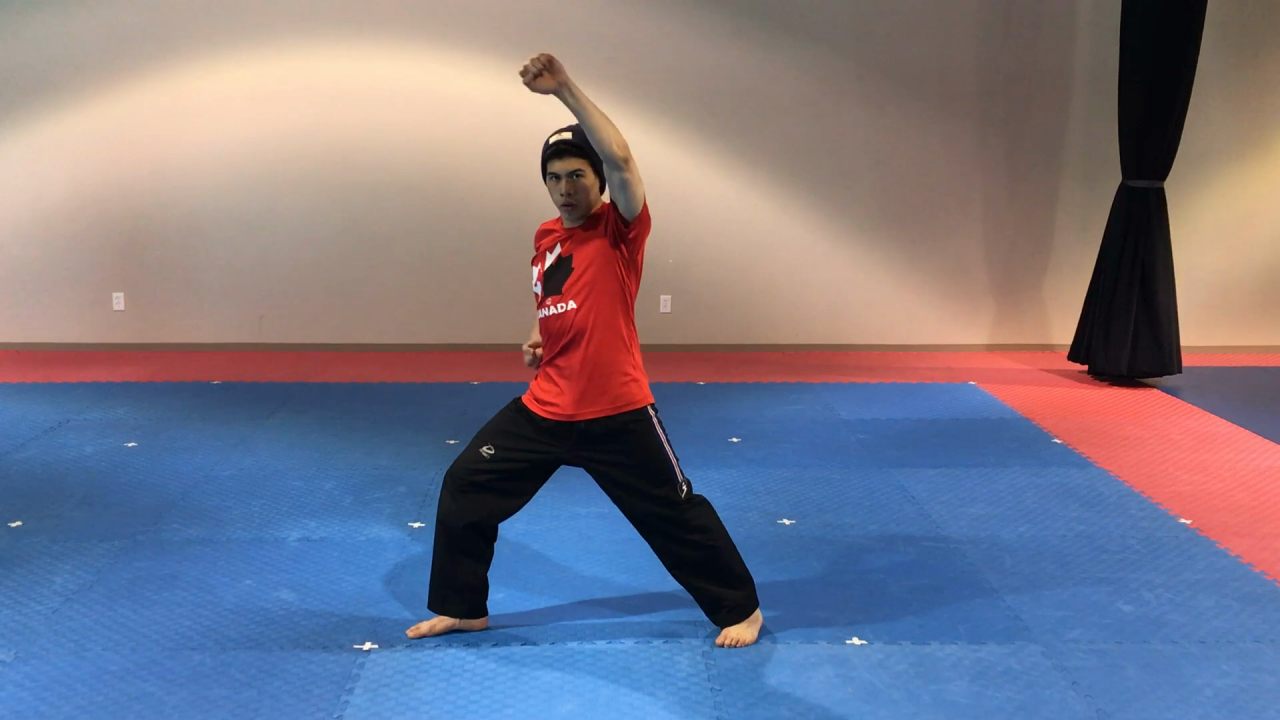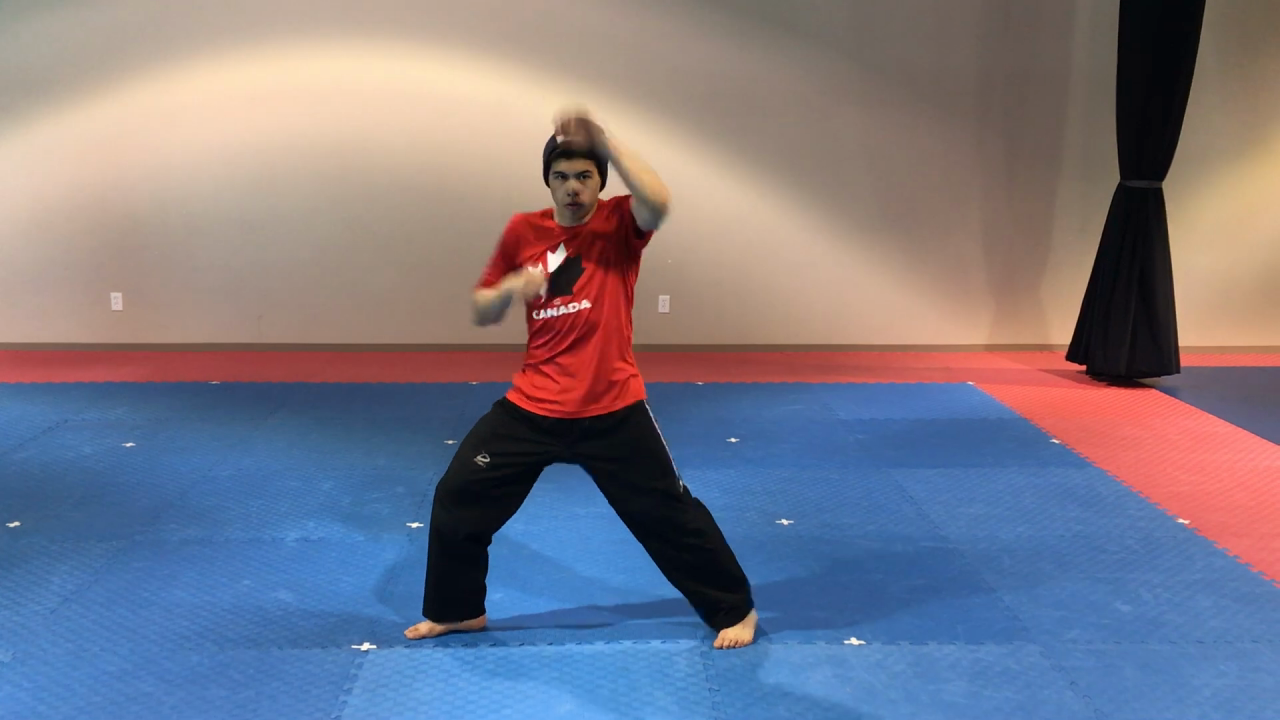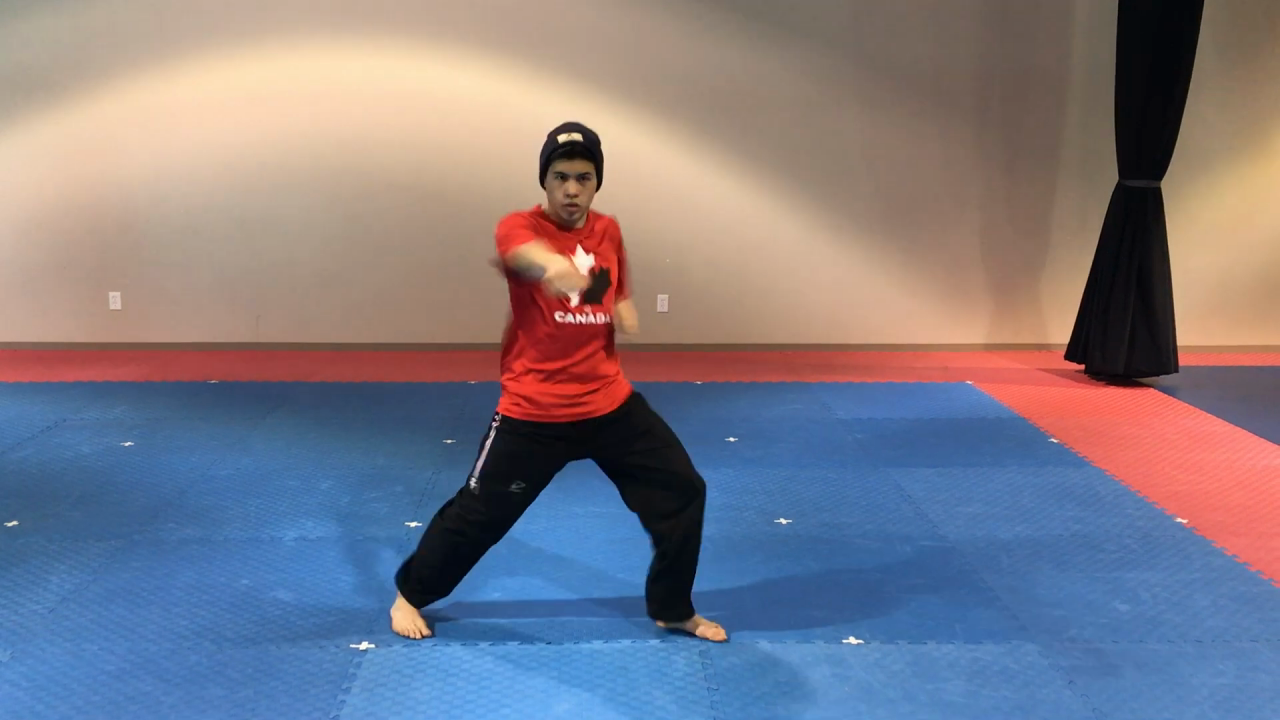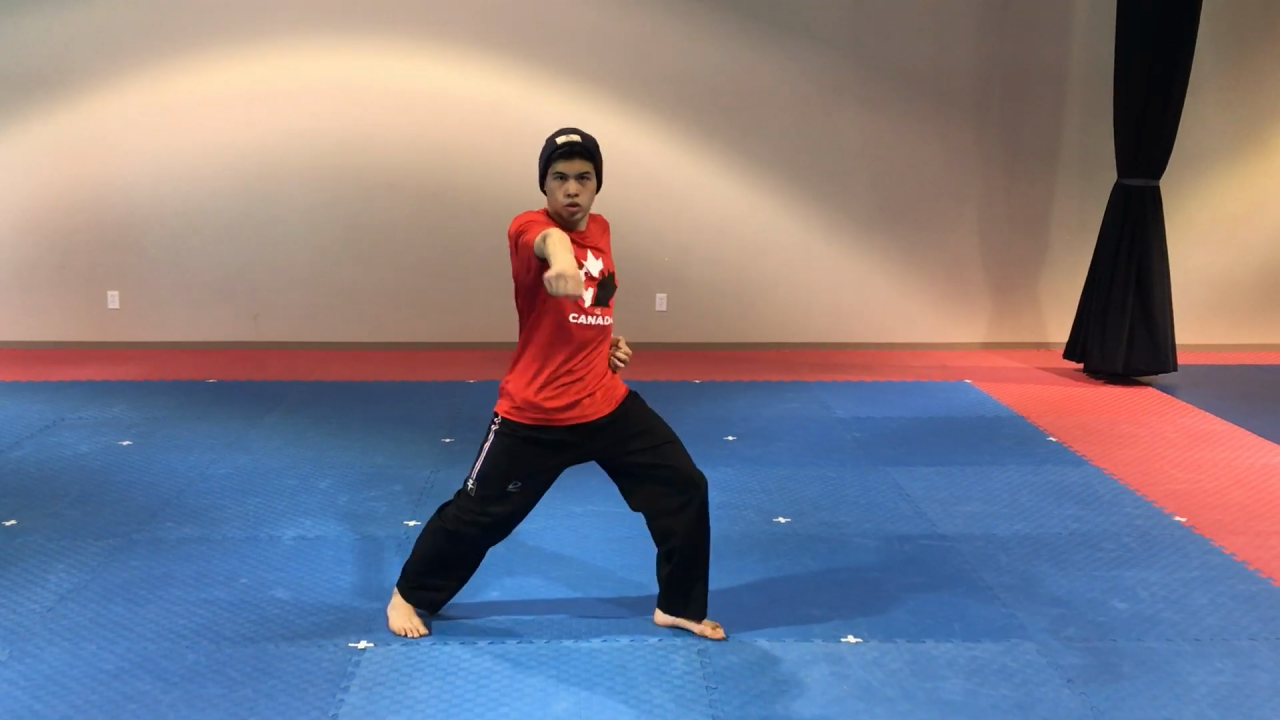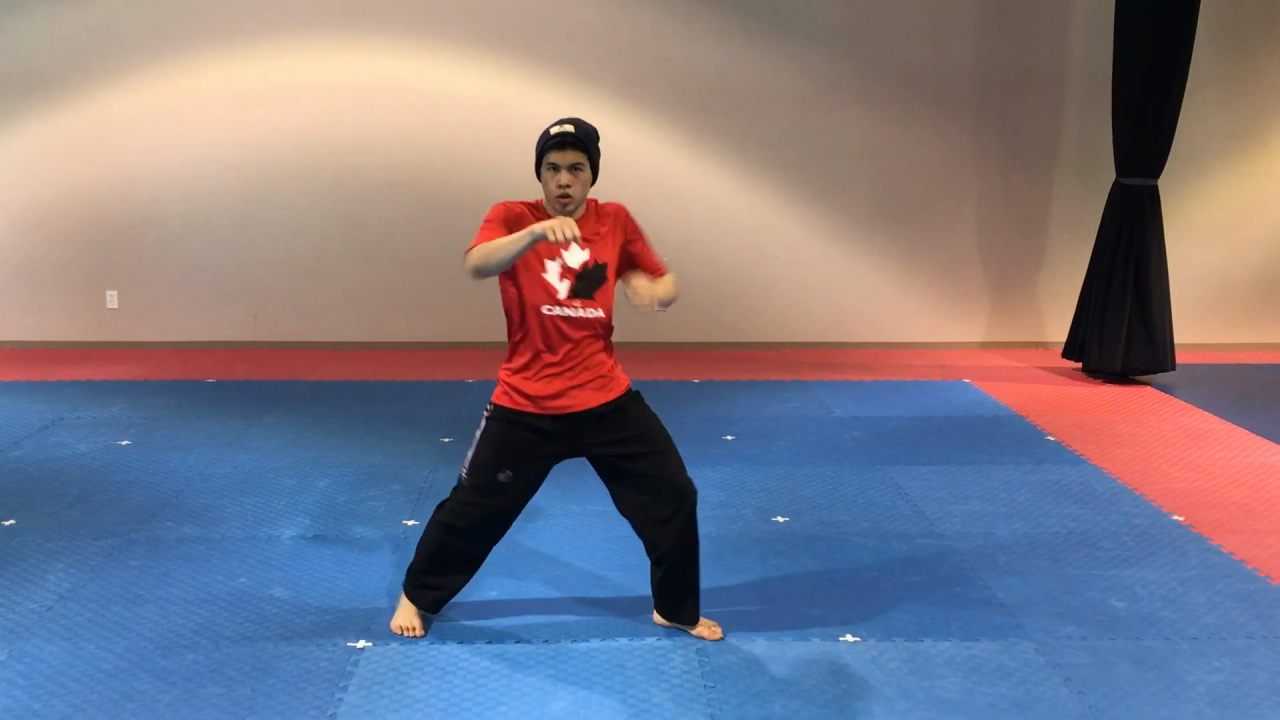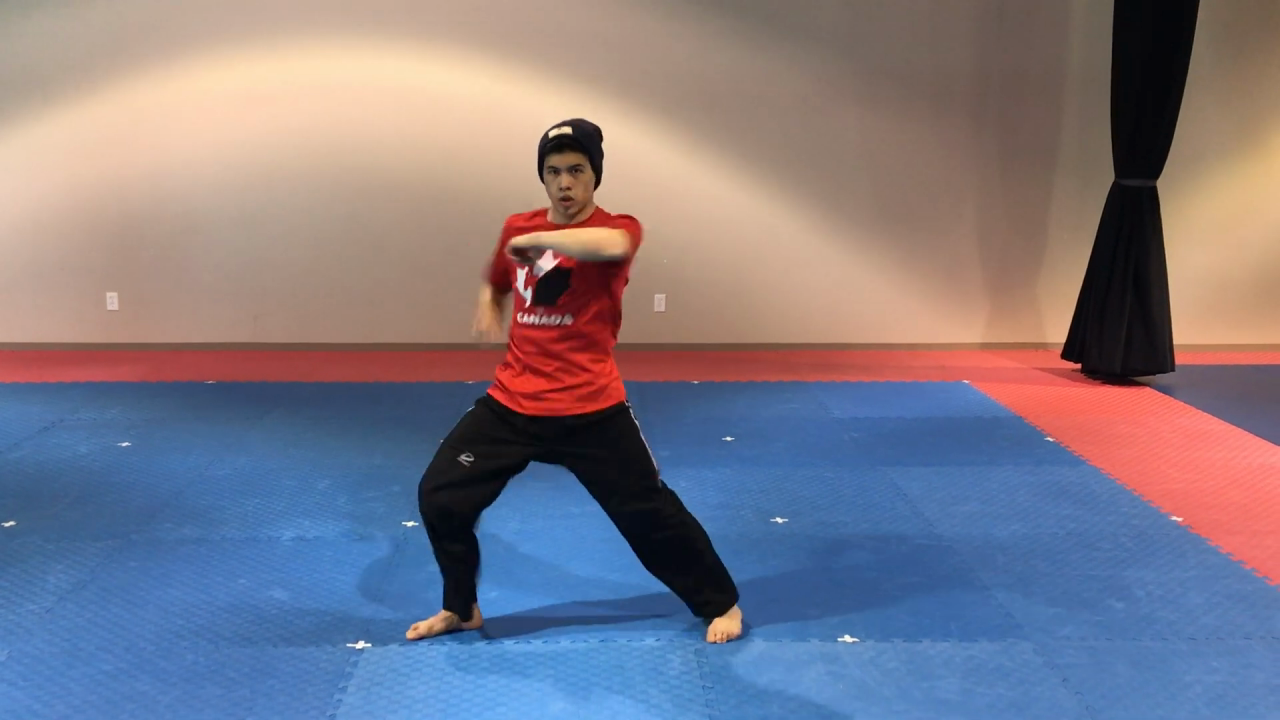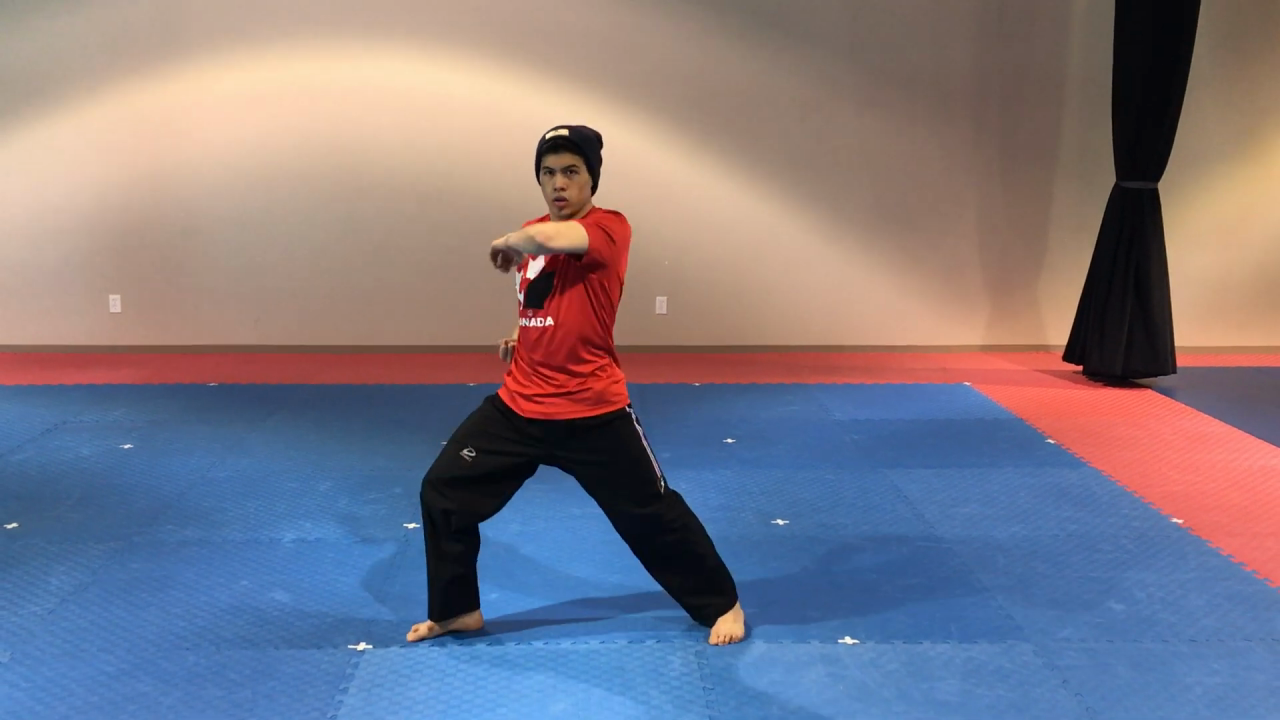
dt=0.2s
person 1, frame 1
left shoulder: (623, 227)
right shoulder: (546, 236)
left elbow: (620, 157)
left wrist: (565, 88)
right wrist: (536, 334)
left hip: (617, 413)
right hip: (543, 409)
left knee: (674, 513)
right knee: (465, 486)
left ankle: (741, 609)
right ankle: (460, 608)
person 1, frame 2
left shoulder: (621, 224)
right shoulder: (523, 230)
left elbow: (659, 200)
right elbow: (482, 310)
left wrist: (597, 136)
right wrist: (511, 287)
left hip: (612, 409)
right hip: (531, 407)
left knee: (668, 512)
right knee: (457, 494)
left ankle: (736, 610)
right ankle: (455, 610)
person 1, frame 3
left shoulder: (605, 230)
right shoulder: (521, 226)
right elbow: (530, 256)
left wrist: (625, 317)
right wrist: (554, 266)
left hip: (610, 405)
right hip: (533, 412)
left knee: (683, 489)
right knee: (479, 512)
left ankle: (672, 608)
right ankle: (410, 594)
person 1, frame 4
left shoulder: (601, 229)
right shoulder: (528, 226)
right elbow: (553, 241)
left wrist: (615, 341)
right wrist: (562, 263)
left hip: (609, 404)
right hip: (534, 416)
left knee: (685, 488)
right knee: (478, 512)
left ankle: (679, 605)
right ankle: (408, 594)
person 1, frame 5
left shoulder: (616, 219)
right shoulder: (512, 216)
left elbow: (665, 283)
right elbow: (478, 265)
left wrist: (651, 289)
right wrist: (537, 232)
left hip: (607, 398)
right hip: (526, 405)
left knee: (672, 494)
right knee: (475, 507)
left ankle: (677, 608)
right ankle: (417, 596)
person 1, frame 6
left shoulder: (618, 227)
right shoulder: (518, 226)
left elbow: (607, 246)
right elbow: (492, 283)
left wrist: (527, 242)
right wrist: (487, 312)
left hip: (593, 410)
right hip: (511, 404)
left knee: (649, 510)
right knee: (439, 493)
left ankle: (720, 603)
right ankle: (460, 608)
person 1, frame 7
left shoulder: (611, 228)
right shoulder: (532, 233)
left elbow: (552, 239)
left wrist: (506, 242)
right wrist: (517, 336)
left hip: (594, 414)
right hip: (518, 407)
left knee: (651, 513)
right knee: (442, 490)
left ankle: (722, 604)
right ankle: (457, 609)
